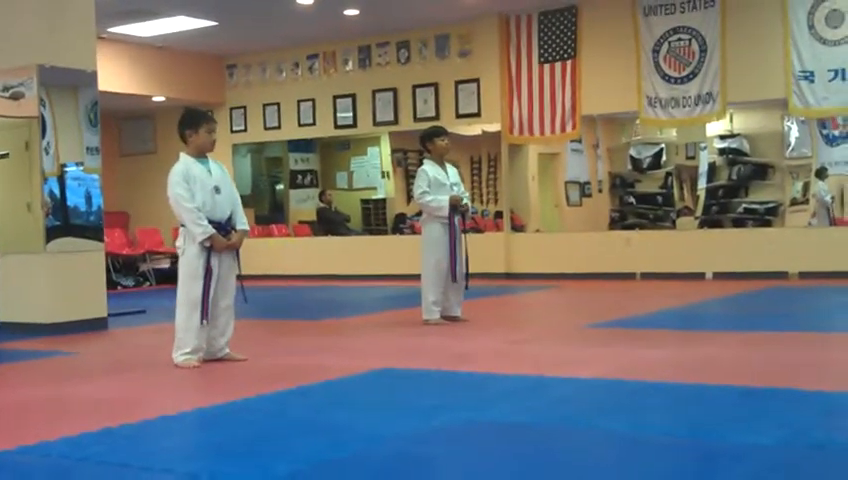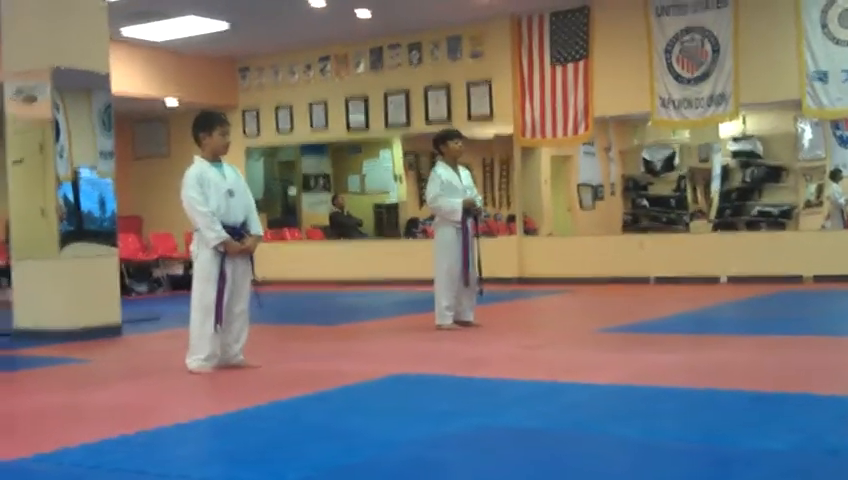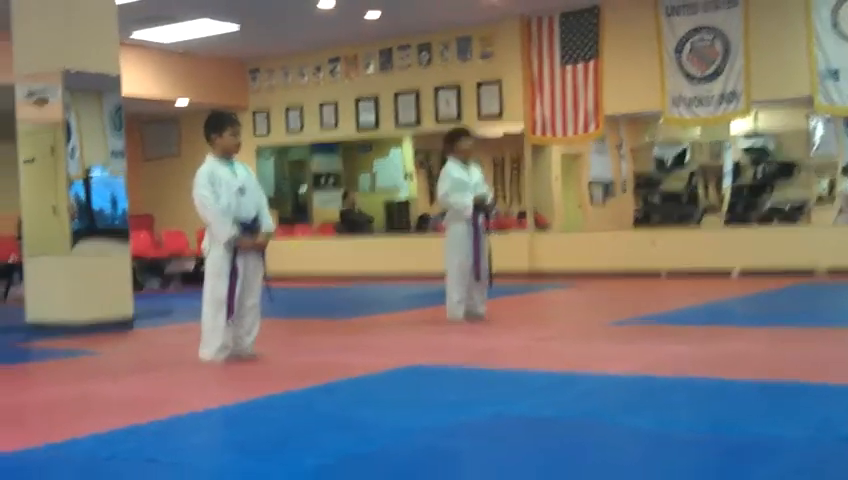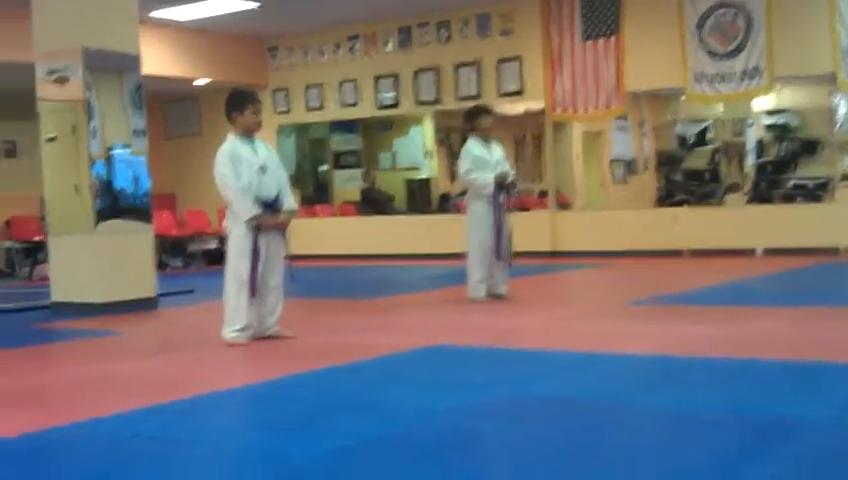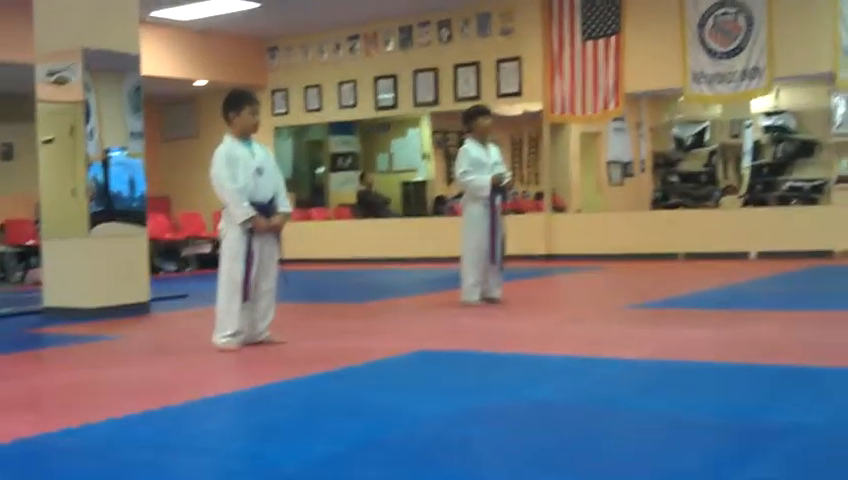
dt=0.1s
person 1, frame 1
left shoulder: (219, 168)
right shoulder: (181, 170)
left elbow: (234, 200)
right elbow: (186, 209)
left wrist: (240, 230)
right wrist: (211, 236)
left hip: (226, 240)
right hip: (197, 242)
left knee: (224, 298)
right knee: (193, 297)
left ankle: (217, 348)
right ankle: (187, 352)
person 1, frame 2
left shoulder: (233, 172)
right shoulder: (195, 174)
left elbow: (248, 204)
right elbow: (200, 213)
left wrist: (254, 235)
right wrist: (224, 241)
left hip: (240, 245)
right hip: (211, 247)
left knee: (238, 303)
right knee: (207, 303)
left ankle: (231, 354)
right ankle: (201, 358)
person 1, frame 3
left shoulder: (245, 171)
right shoulder: (207, 172)
left elbow: (260, 201)
right elbow: (210, 209)
left wrist: (265, 231)
right wrist: (235, 237)
left hip: (252, 241)
right hip: (223, 243)
left knee: (249, 297)
right knee: (219, 296)
left ankle: (242, 346)
right ankle: (214, 349)
person 1, frame 4
left shoulder: (266, 149)
right shoulder: (228, 151)
left elbow: (281, 180)
right elbow: (231, 188)
left wrist: (286, 210)
right wrist: (257, 216)
left hip: (273, 221)
right hip: (245, 222)
left knee: (272, 276)
right knee: (242, 276)
left ankle: (266, 326)
right ankle: (236, 329)
person 1, frame 5
left shoulder: (263, 151)
right shoulder: (225, 152)
left elbow: (277, 183)
right elbow: (227, 190)
left wrist: (281, 212)
right wrist: (252, 218)
left hip: (268, 223)
right hip: (240, 224)
left knee: (264, 281)
right knee: (235, 279)
left ankle: (257, 331)
right ankle: (228, 335)
person 2, frame 1
left shoulder: (452, 170)
right shoulder: (425, 170)
left elbow: (462, 193)
right elbow: (420, 197)
left wrist: (464, 204)
right wrist: (447, 202)
left hip: (452, 224)
right hip: (435, 224)
left knee: (456, 268)
right knee: (435, 268)
left ankle: (451, 310)
right ankle: (432, 313)
person 2, frame 2
left shoulder: (465, 173)
right shoulder: (438, 173)
left elbow: (475, 196)
right elbow: (433, 201)
left wrist: (476, 207)
right wrist: (460, 205)
left hip: (465, 228)
right hip: (448, 228)
left knee: (468, 272)
right knee: (448, 273)
left ankle: (464, 315)
right ankle: (445, 318)
person 2, frame 3
left shoulder: (476, 170)
right shoulder: (449, 170)
left elbow: (485, 192)
right elbow: (444, 197)
left wrist: (487, 202)
right wrist: (471, 201)
left hip: (476, 223)
right hip: (459, 224)
left knee: (479, 266)
right knee: (459, 267)
left ankle: (475, 307)
right ankle: (456, 310)
person 2, frame 4
left shoulder: (497, 147)
right shoulder: (470, 148)
left elbow: (506, 171)
right elbow: (465, 175)
left wrist: (508, 180)
right wrist: (492, 179)
left hip: (497, 202)
right hip: (480, 202)
left knee: (499, 244)
right knee: (480, 246)
left ankle: (497, 287)
right ankle: (478, 290)
person 2, frame 5
left shoulder: (494, 150)
right shoulder: (467, 150)
left elbow: (503, 173)
right elbow: (462, 177)
left wrist: (505, 182)
right wrist: (488, 182)
left hip: (493, 204)
right hip: (476, 205)
left knee: (494, 249)
right knee: (475, 249)
left ankle: (490, 291)
right ankle: (471, 294)
